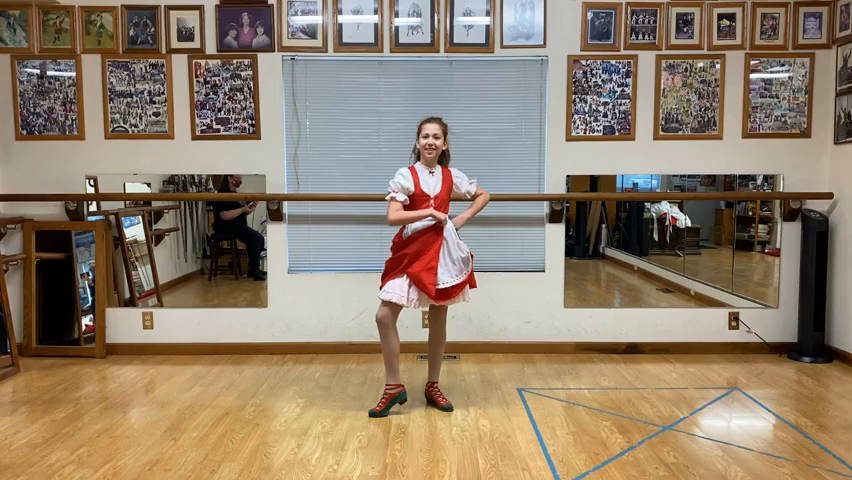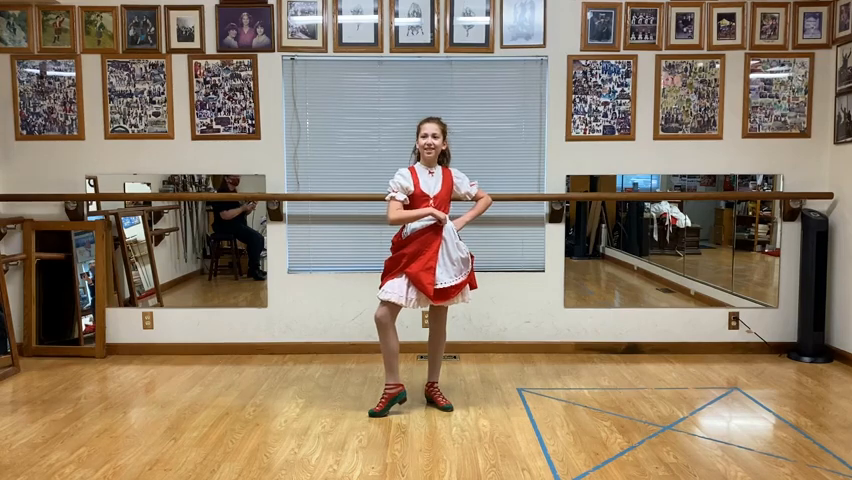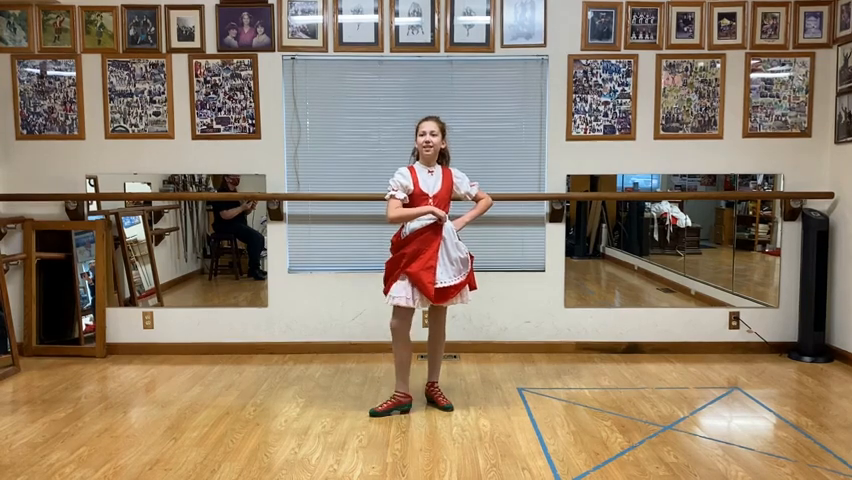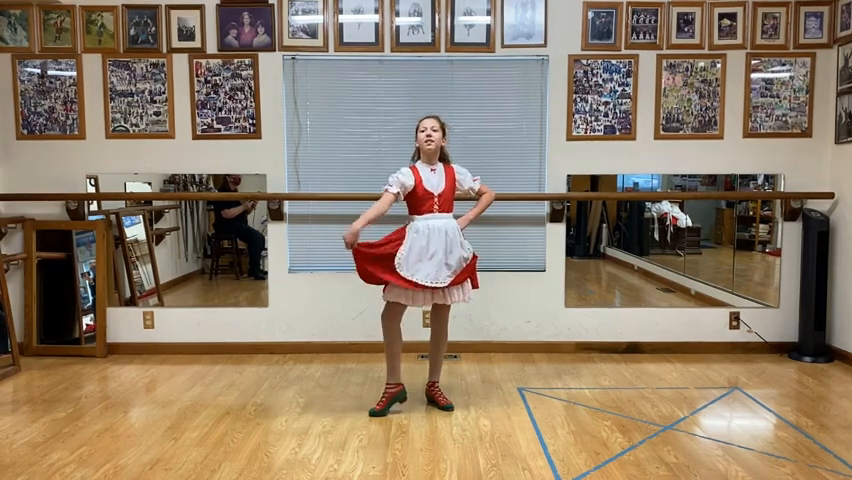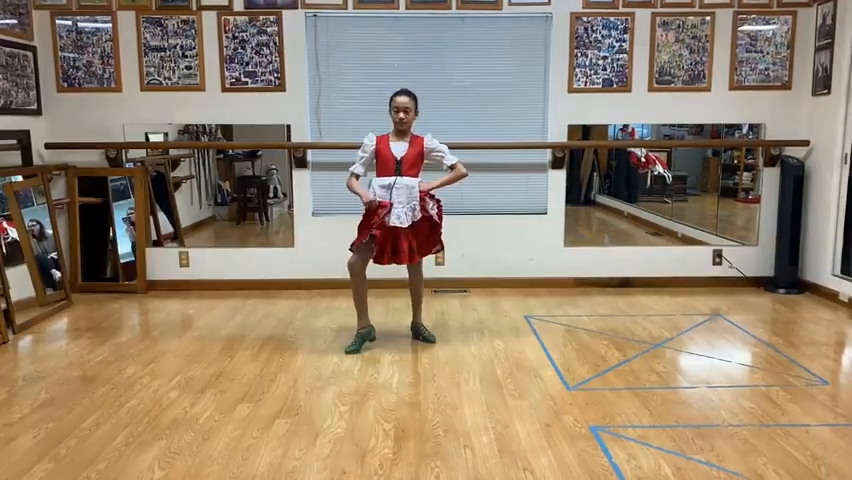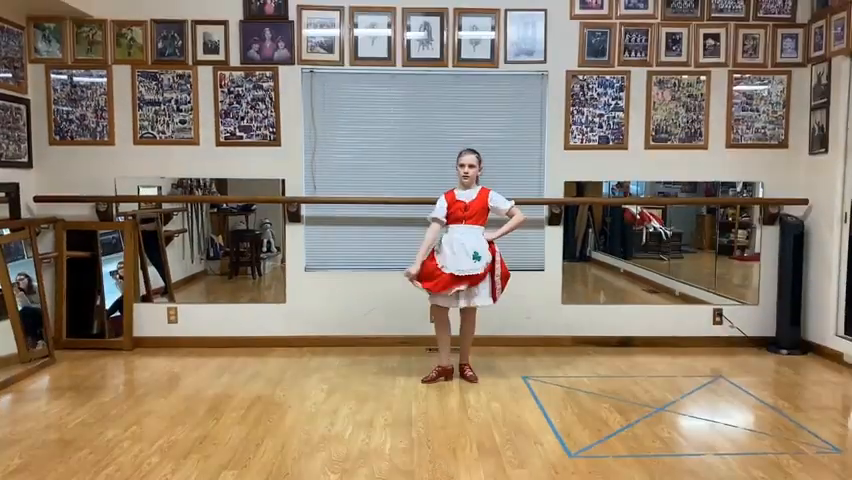
dt=0.7s
person 1, frame 1
left shoulder: (452, 176)
right shoulder: (405, 175)
left elbow: (483, 195)
right elbow: (393, 217)
left wrist: (461, 220)
right wrist: (431, 212)
left hip: (443, 250)
right hip: (412, 251)
left knee: (438, 320)
right knee: (384, 316)
left ankle: (432, 387)
right ankle: (394, 387)
person 1, frame 2
left shoulder: (452, 176)
right shoulder: (404, 176)
left elbow: (485, 199)
right elbow: (393, 216)
left wrist: (462, 221)
right wrist: (430, 211)
left hip: (443, 250)
right hip: (412, 250)
left knee: (438, 320)
right knee: (383, 315)
left ankle: (432, 386)
right ankle: (393, 386)
person 1, frame 3
left shoulder: (452, 176)
right shoulder: (404, 175)
left elbow: (485, 200)
right elbow: (393, 214)
left wrist: (461, 222)
right wrist: (429, 211)
left hip: (443, 250)
right hip: (412, 250)
left knee: (438, 320)
right knee: (399, 324)
left ankle: (432, 386)
right ankle: (402, 394)
person 1, frame 4
left shoulder: (455, 172)
right shoulder: (407, 174)
left elbow: (488, 194)
right elbow: (384, 202)
left wrist: (466, 220)
right wrist: (357, 225)
left hip: (447, 247)
right hip: (416, 247)
left knee: (440, 319)
right knee: (390, 315)
left ankle: (433, 386)
right ankle: (393, 385)
person 1, frame 5
left shoulder: (425, 143)
right shoulder: (375, 142)
left elbow: (461, 171)
right elbow: (351, 178)
left wrist: (431, 186)
right wrist: (363, 193)
left hip: (412, 209)
right hip: (380, 210)
left knee: (415, 266)
right knee: (355, 264)
left ankle: (417, 323)
right ankle: (364, 327)
person 1, frame 6
left shoulder: (488, 196)
right shoulder: (446, 198)
left elbow: (519, 216)
right elbow: (433, 230)
left wrist: (495, 235)
right wrist: (417, 263)
left hip: (476, 254)
right hip: (447, 254)
left knee: (469, 309)
right knee: (439, 307)
